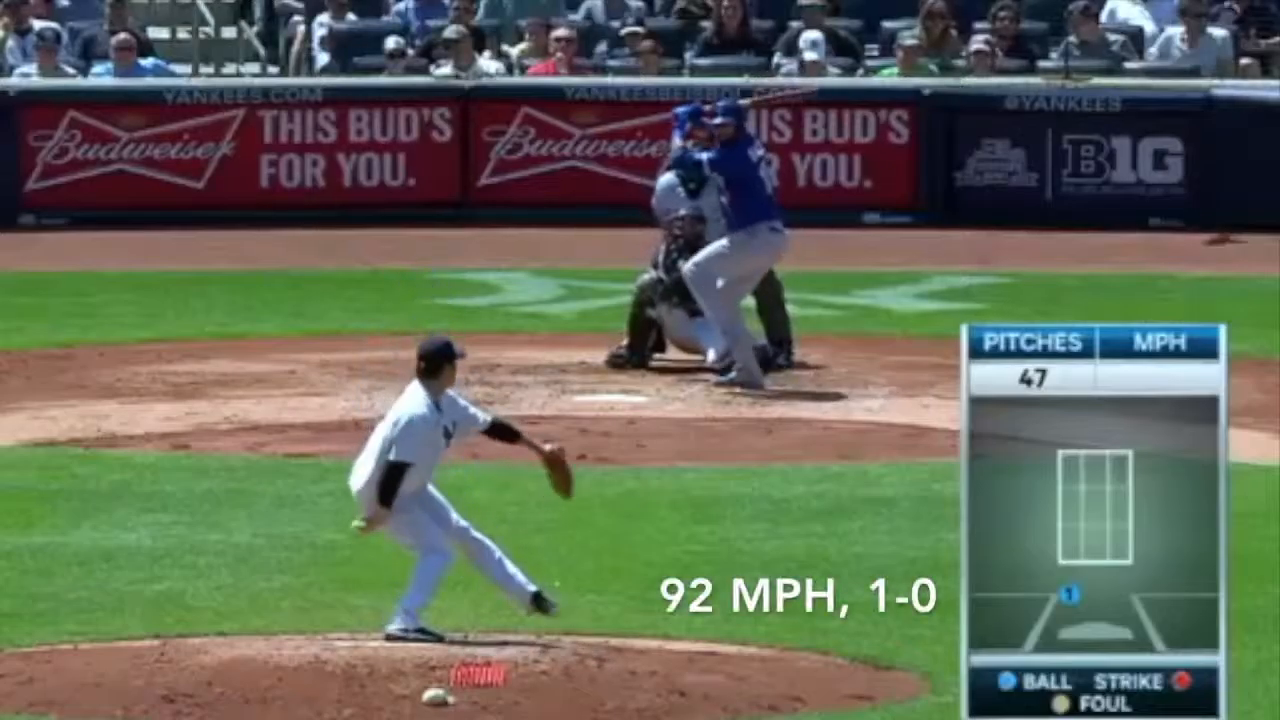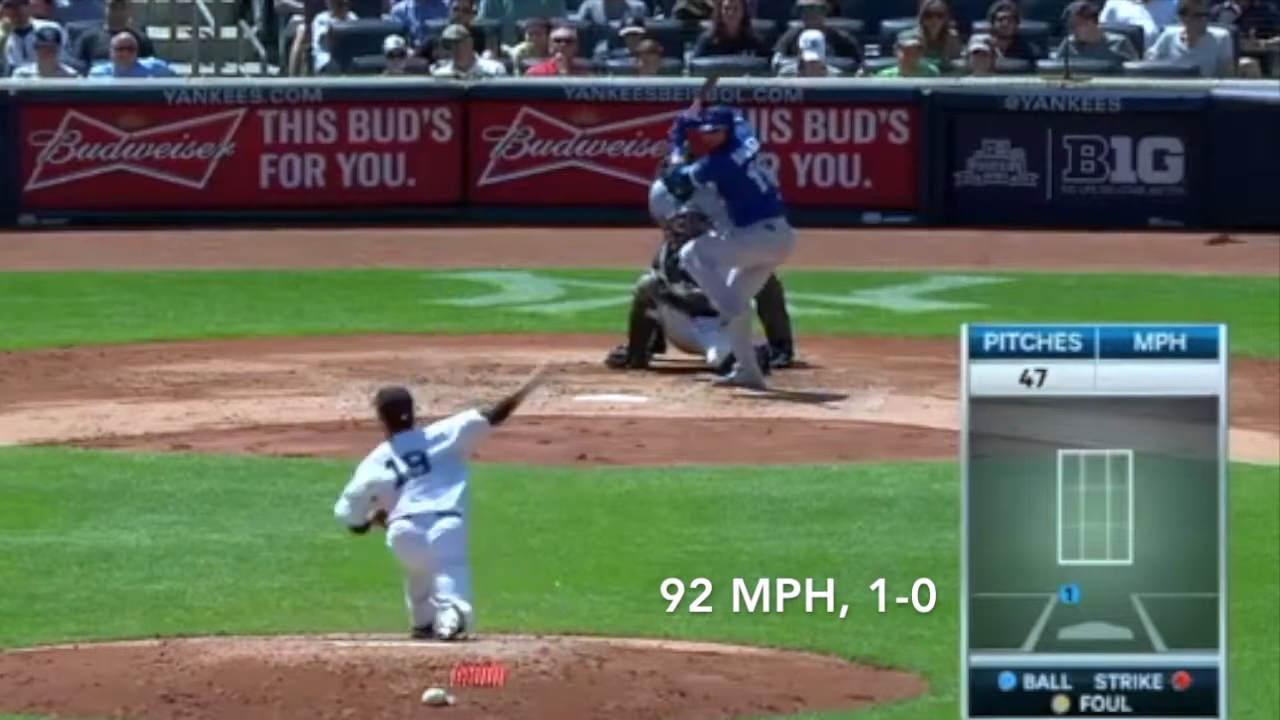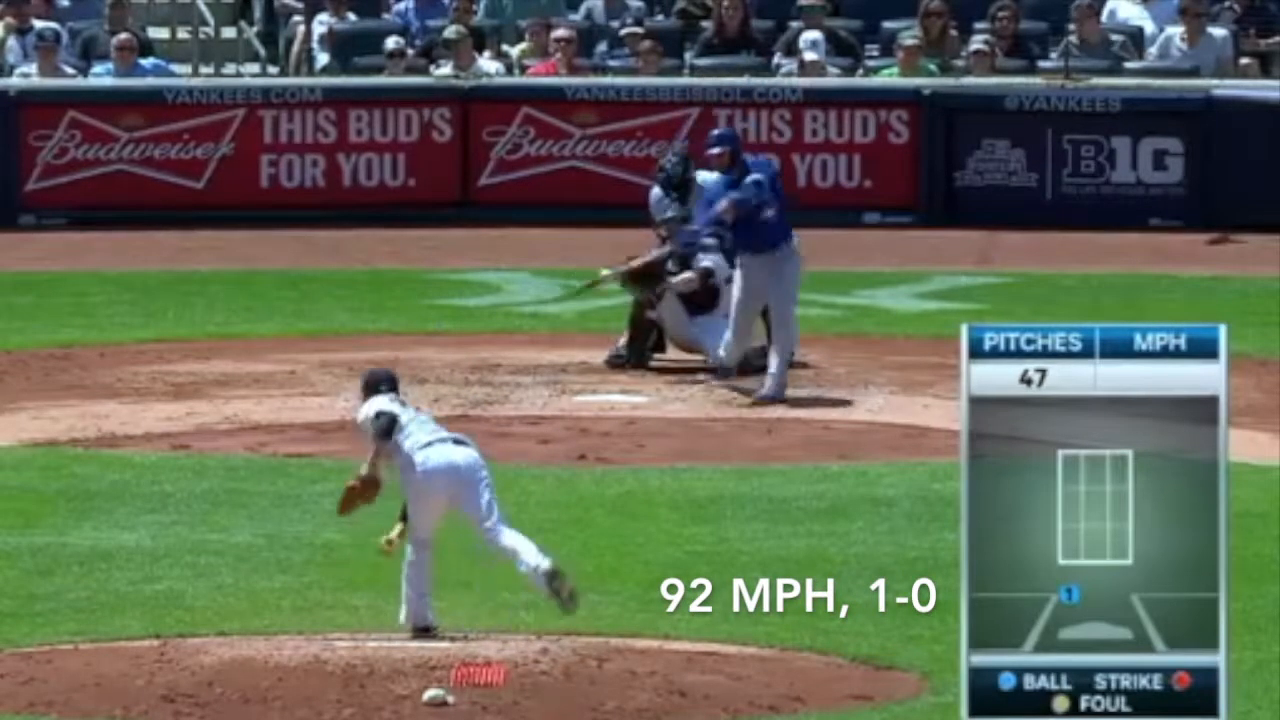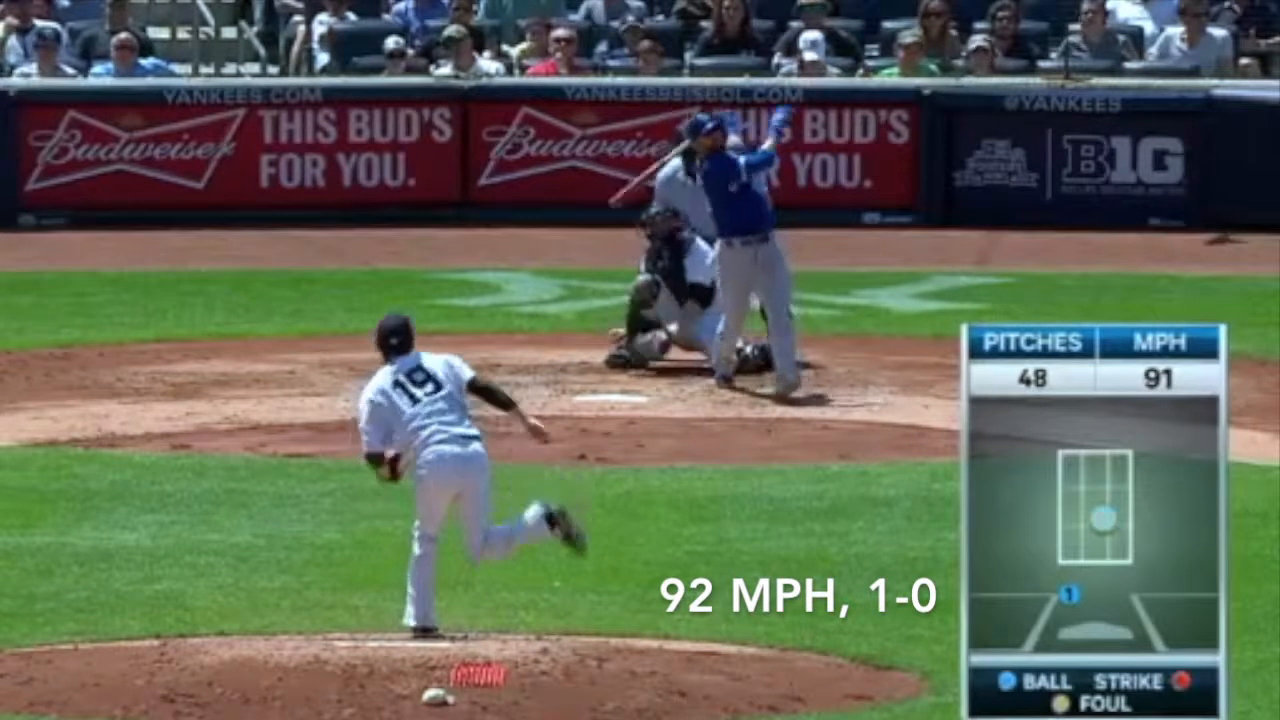
dt=0.4s
person 1, frame 1
left shoulder: (447, 402)
right shoulder: (418, 412)
left elbow: (487, 424)
right elbow: (395, 467)
left wrist: (537, 447)
right wrist: (379, 514)
left hip: (413, 487)
right hip: (382, 494)
left knee: (466, 536)
right knee: (438, 553)
left ankle: (527, 593)
person 1, frame 2
left shoulder: (372, 466)
right shoulder: (440, 436)
left elbow: (354, 523)
right elbow: (493, 416)
left wrist: (378, 515)
right wrist: (526, 388)
left hip: (405, 538)
right hip: (449, 533)
left ankle: (423, 622)
right ankle: (450, 615)
person 1, frame 3
left shoulder: (372, 410)
right shoulder: (410, 413)
left elbow: (386, 419)
left wrist: (371, 464)
right wrist: (401, 526)
left hip: (429, 465)
right hip: (467, 458)
left knee: (420, 543)
right knee: (496, 529)
left ankle: (419, 621)
right ankle: (542, 570)
person 1, frame 4
left shoulder: (375, 390)
right shoulder: (443, 363)
left elbow: (375, 456)
right elbow: (481, 387)
left wrist: (391, 467)
right wrist: (523, 417)
left hip: (435, 462)
right hip: (473, 454)
left knee: (425, 539)
right knee: (484, 546)
left ankle: (422, 621)
right ankle: (545, 520)
person 2, frame 1
left shoulder: (732, 154)
right shoulder: (746, 144)
right elbow: (720, 136)
left hip: (757, 235)
right hip: (764, 235)
left knee: (695, 272)
right knee: (722, 298)
left ankle: (735, 339)
right ankle: (746, 370)
person 2, frame 2
left shoulder: (716, 163)
right shoulder: (747, 138)
left elbow: (673, 180)
right elbow: (736, 118)
left wrist: (678, 144)
right wrist: (695, 119)
left hip: (761, 234)
right hip: (777, 236)
left knee: (691, 254)
right knee: (735, 298)
left ankle: (728, 308)
right ankle: (747, 371)
person 2, frame 3
left shoulder: (761, 167)
right shoulder: (714, 187)
left elbow: (750, 196)
right elbow: (707, 218)
left wrist: (718, 216)
left hip: (782, 255)
right hip: (749, 262)
left knee: (782, 316)
right knee: (739, 332)
right ankle: (726, 361)
person 2, frame 4
left shoulder: (730, 156)
right shoulder: (714, 167)
right elbow: (765, 159)
right wrist: (775, 128)
left hip: (766, 246)
right hip: (735, 251)
left knee: (780, 313)
right knee: (734, 319)
right ankle: (723, 365)
person 3, frame 1
right shoulder: (666, 252)
right elbow: (650, 291)
left hip: (709, 322)
right hip: (680, 322)
left knee: (722, 359)
right knee: (649, 284)
right ankle: (635, 351)
person 3, frame 2
right shoulder: (666, 252)
right elbow: (650, 291)
left wrist: (700, 296)
left hip: (711, 323)
right hip: (681, 324)
left knee: (725, 359)
right knee: (648, 284)
right ankle: (636, 351)
person 3, frame 3
left shoulder: (703, 251)
right shoulder: (663, 253)
left elbow: (699, 278)
left wrist: (666, 282)
right wrist: (631, 334)
left hip: (714, 322)
right hip: (683, 325)
left knee: (728, 361)
right knee: (648, 288)
left ankle: (760, 354)
right ankle: (635, 352)
person 3, frame 4
left shoulder: (696, 250)
right shoulder: (654, 252)
left elbow: (697, 298)
right elbow: (644, 294)
left wrist: (669, 332)
right wrist: (630, 328)
left hip: (709, 317)
right hip: (677, 320)
left knee: (736, 361)
right knee: (644, 284)
left ankle: (761, 353)
right ankle: (632, 349)
